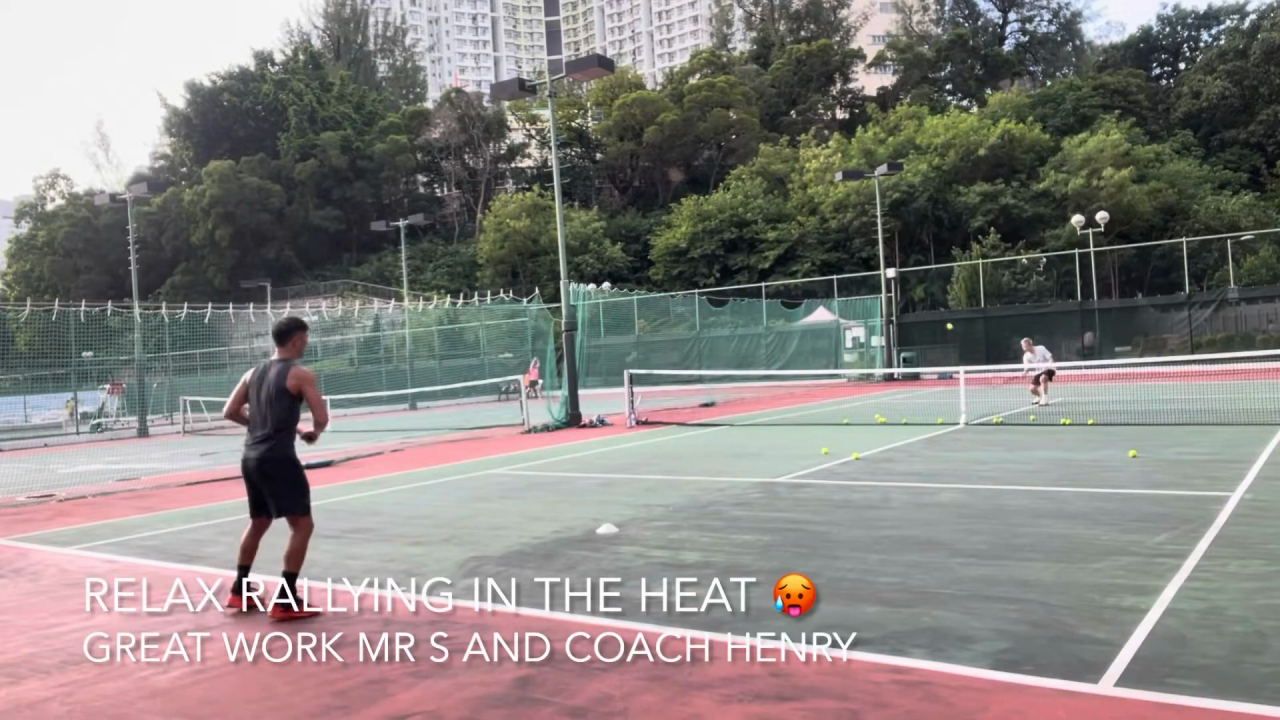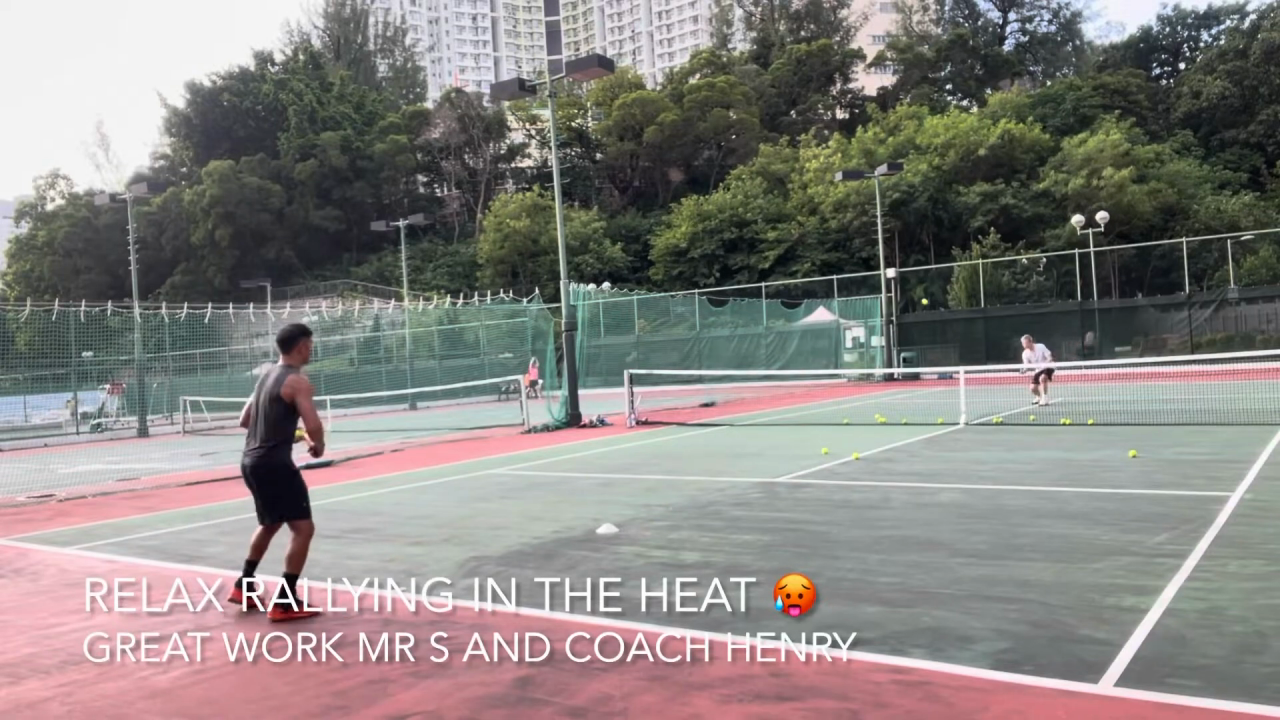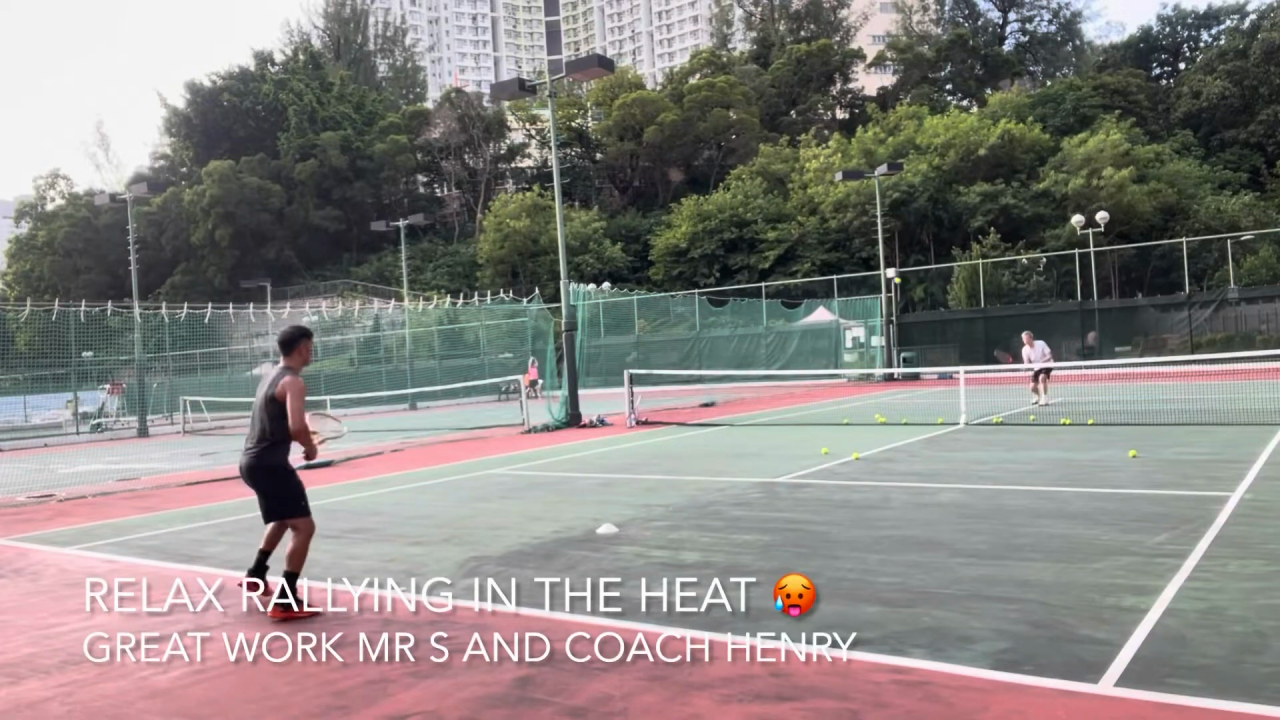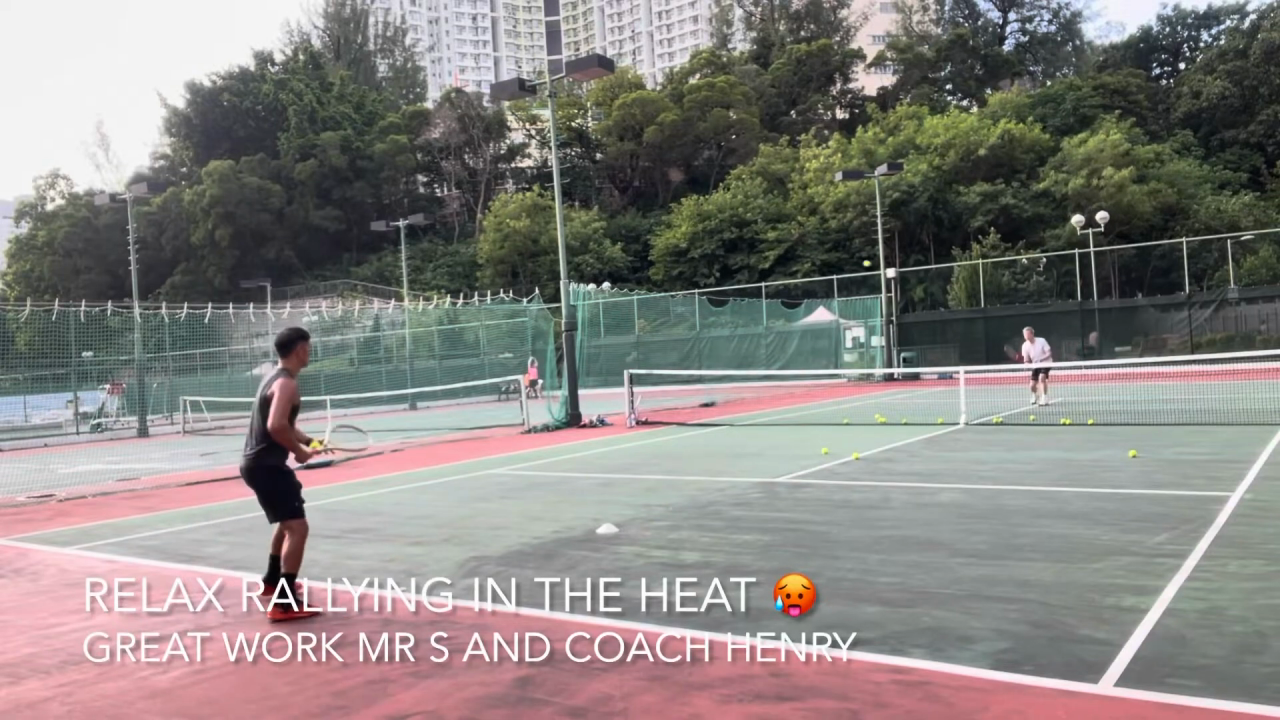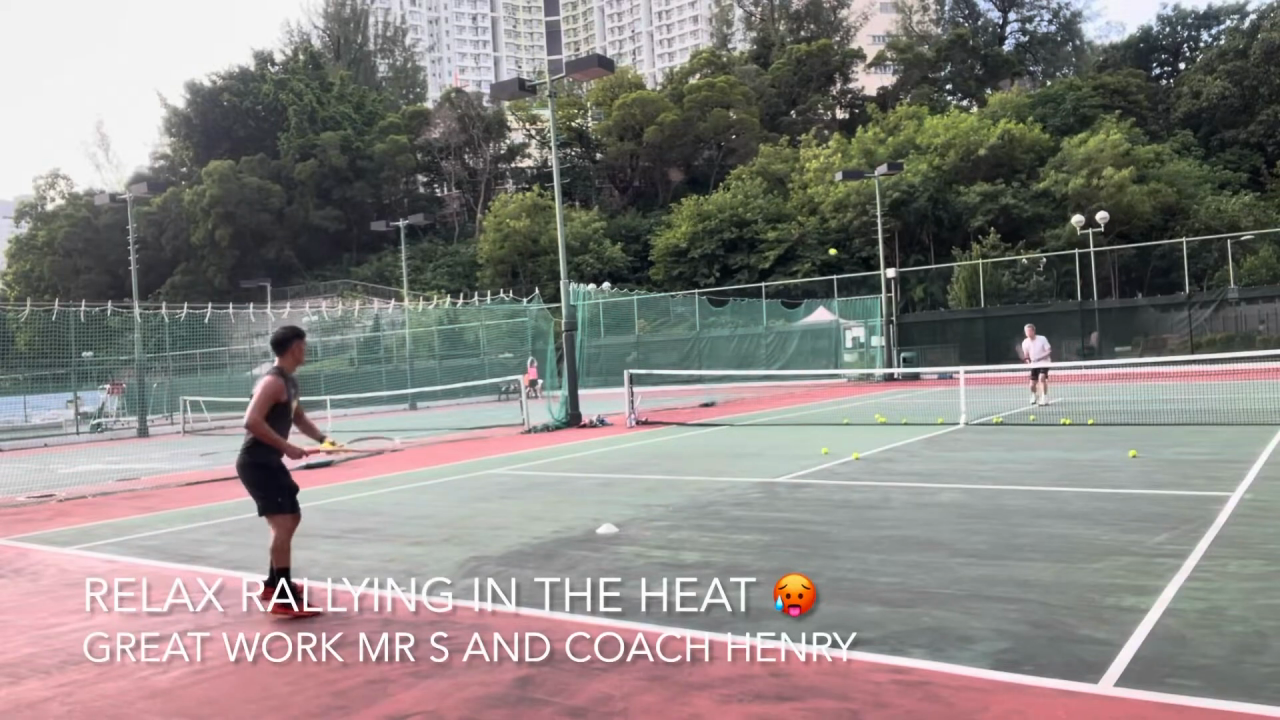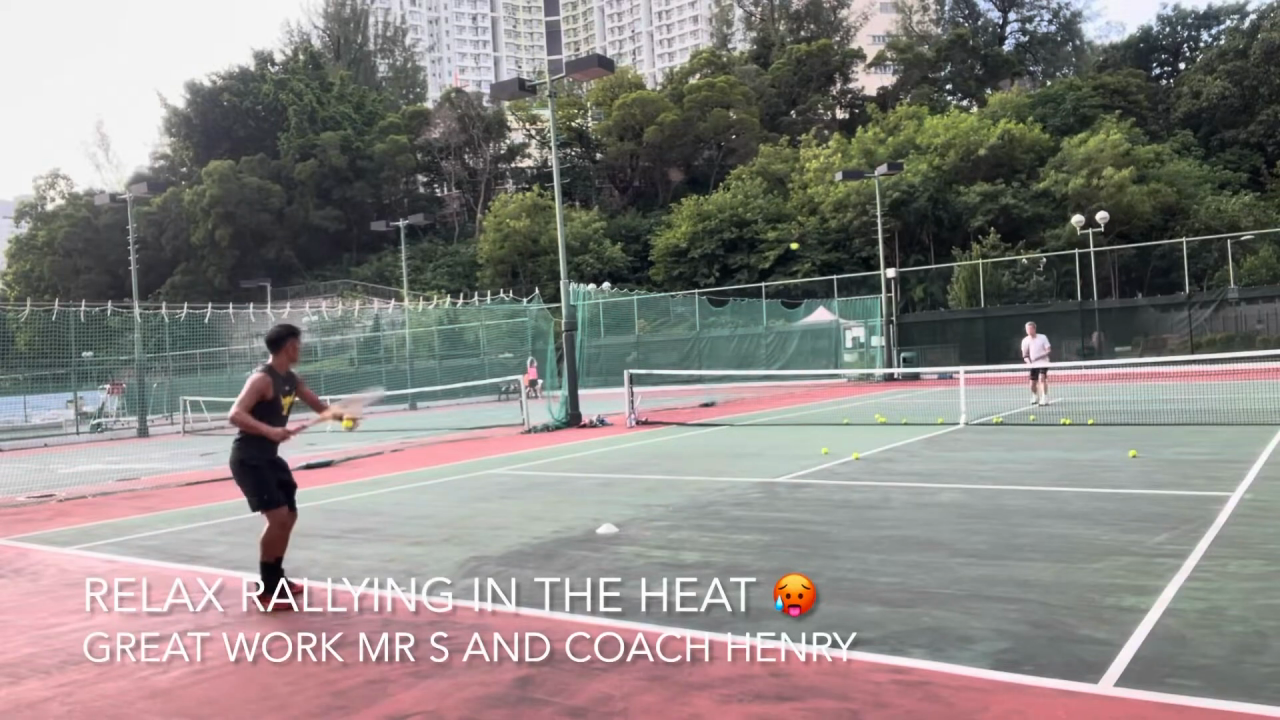
dt=0.1s
person 1, frame 1
left shoulder: (255, 373)
right shoulder: (300, 374)
left elbow: (230, 412)
right elbow: (321, 417)
right wrist: (313, 432)
left hip: (252, 458)
right hip: (278, 459)
left knee: (259, 522)
right knee: (302, 525)
left ankle: (239, 591)
right ankle: (285, 601)
person 1, frame 2
left shoulder: (266, 377)
right shoulder: (297, 382)
left elbow: (245, 420)
right elbow: (313, 426)
right wrist: (318, 444)
left hip: (251, 462)
right hip: (274, 465)
left knee: (270, 523)
right knee: (303, 528)
left ankle: (243, 585)
right ankle: (284, 601)
person 1, frame 3
left shoulder: (274, 377)
right shoulder: (293, 382)
right elbow: (296, 425)
left wrist: (303, 438)
right wrist: (310, 445)
left hip: (256, 462)
right hip: (267, 464)
left knee: (283, 520)
right knee: (303, 527)
left ankle: (257, 575)
right ankle: (284, 602)
person 1, frame 4
left shoulder: (275, 379)
right shoulder: (286, 384)
right elbow: (275, 426)
left wrist: (306, 440)
right wrist: (299, 450)
left hip: (257, 463)
right hip: (266, 465)
left knee: (288, 520)
right knee: (298, 528)
left ankle: (273, 579)
right ankle: (284, 603)
person 1, frame 5
left shoulder: (289, 382)
right shoulder: (273, 382)
left elbow: (300, 418)
right elbow: (252, 421)
left wrist: (323, 439)
right wrist: (286, 447)
left hip: (270, 462)
right hip: (256, 463)
left knee: (292, 517)
right knee: (284, 523)
left ankle: (277, 583)
right ankle: (285, 598)
person 1, frame 6
left shoulder: (291, 379)
right shoulder: (261, 379)
left elbow: (316, 404)
right elbow: (235, 415)
left wrist: (343, 416)
right wrist: (266, 431)
left hip: (268, 458)
right hip: (248, 459)
left knee: (288, 515)
right knee: (277, 518)
left ankle: (275, 579)
right ankle: (268, 590)
